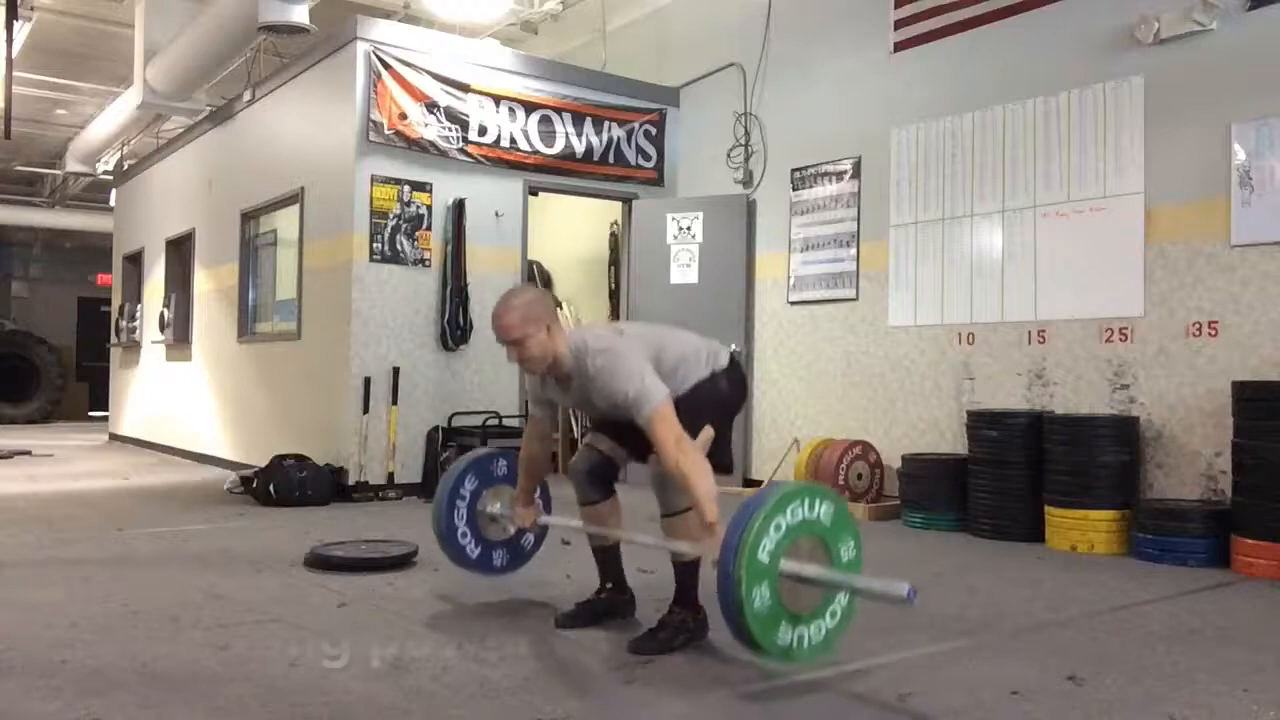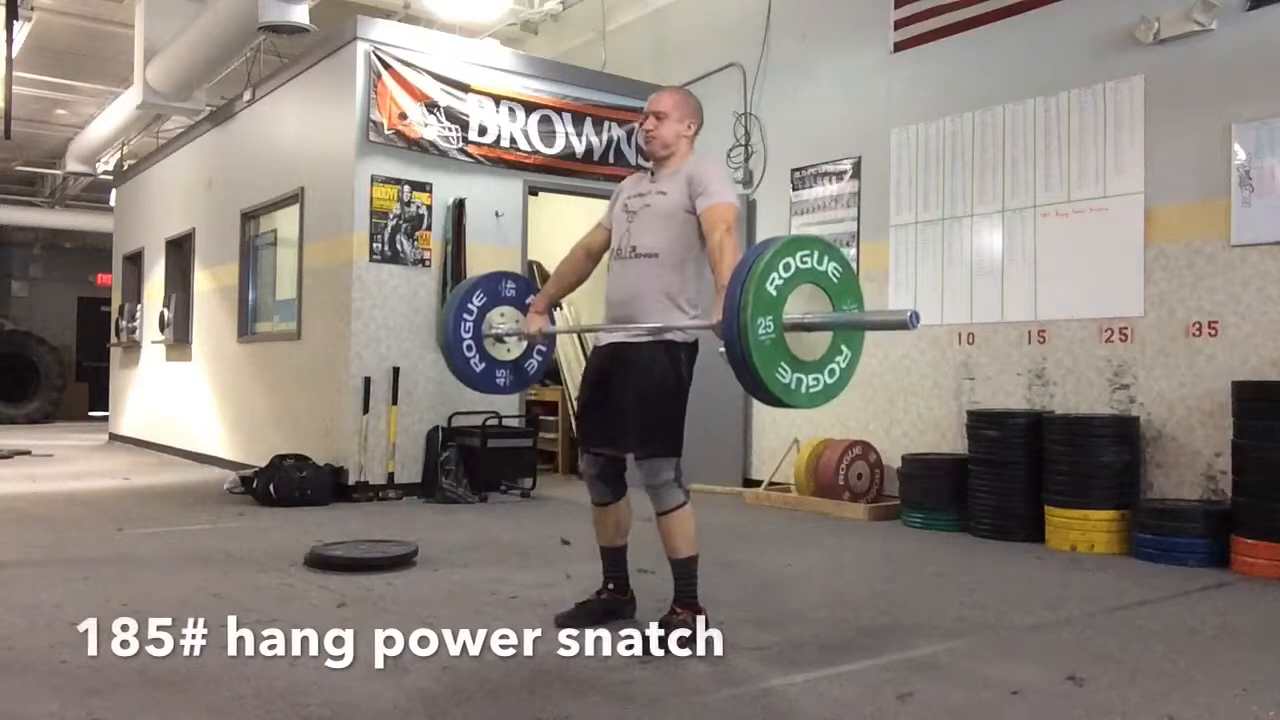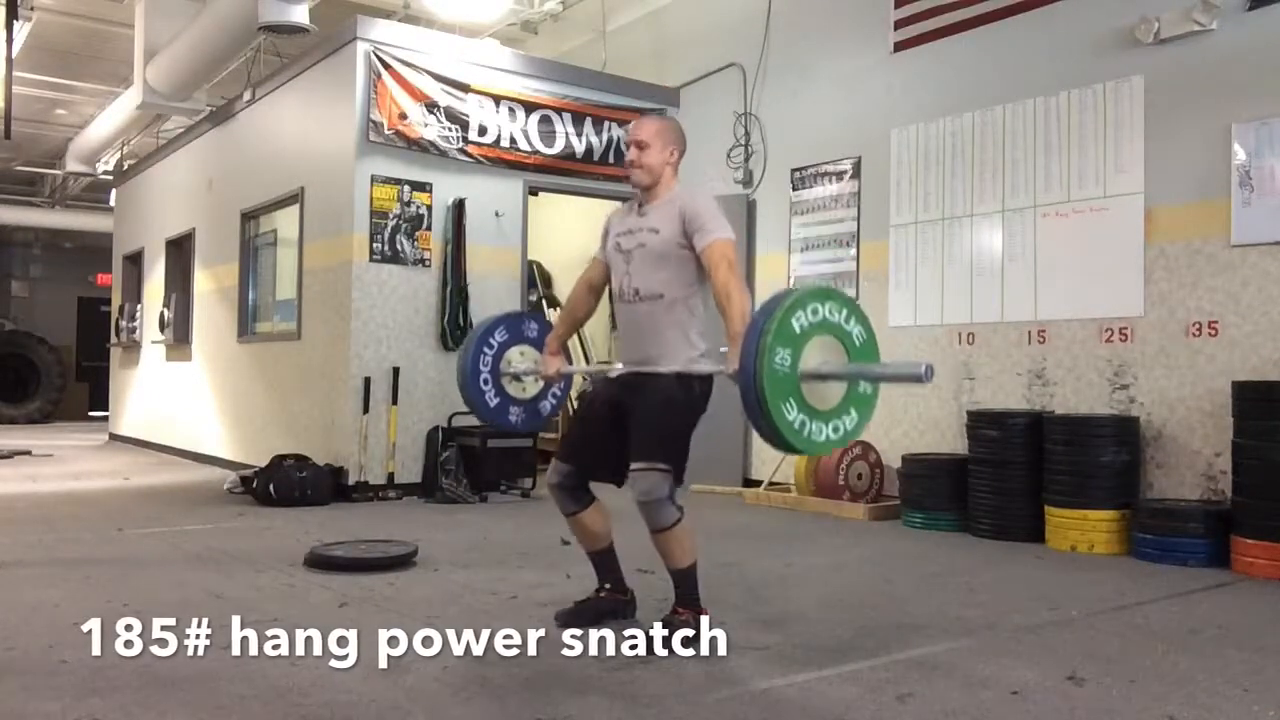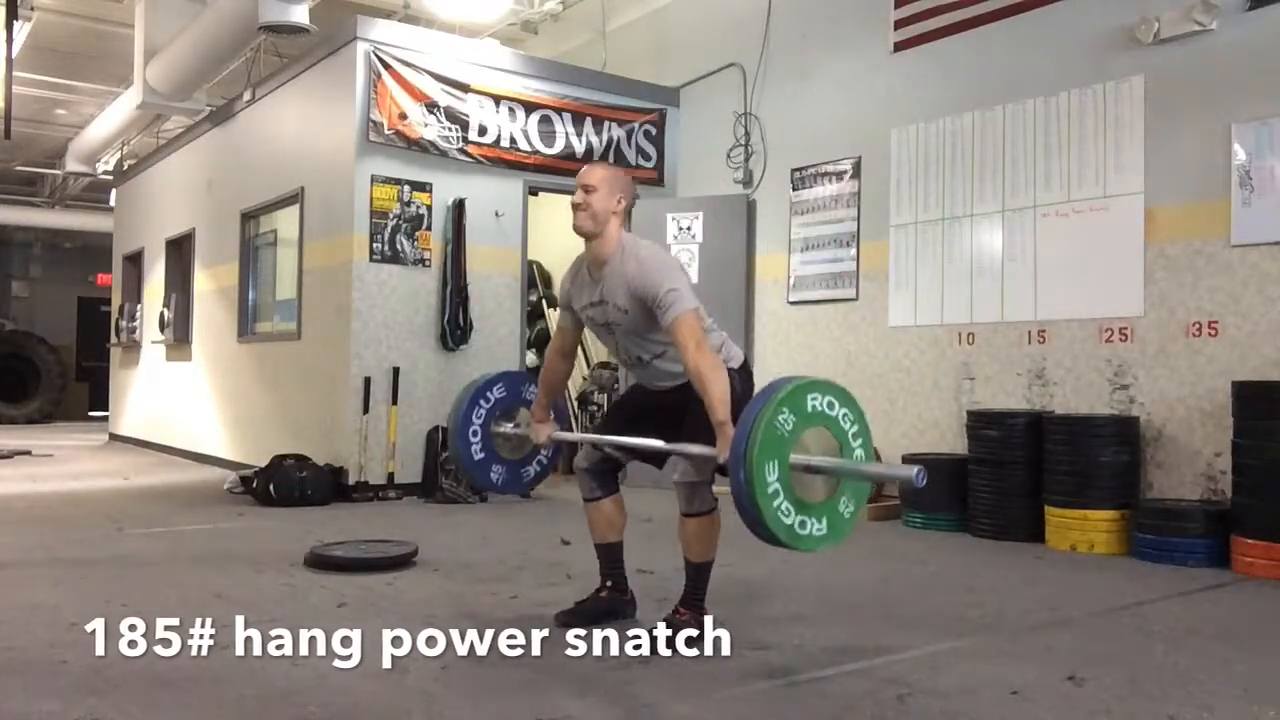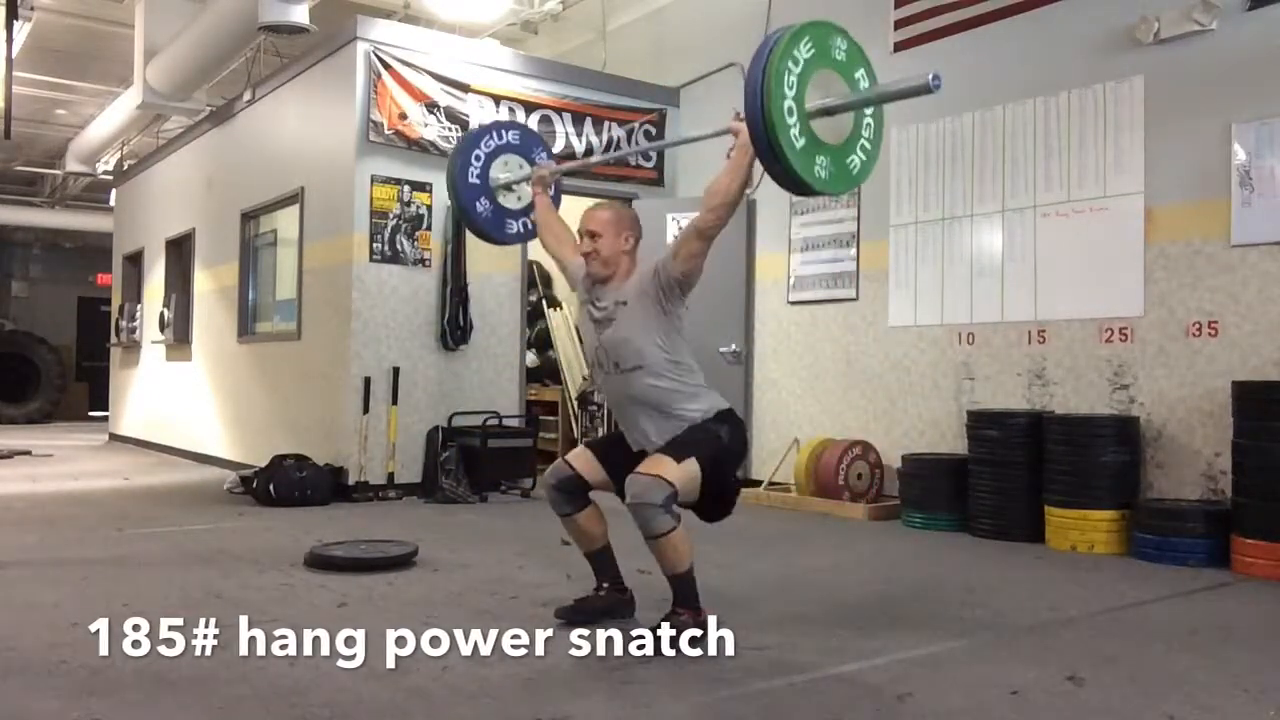
dt=1s
person 1, frame 1
left shoulder: (610, 363)
right shoulder: (543, 376)
left elbow: (676, 449)
right elbow: (536, 442)
left wrist: (713, 530)
right wrist: (524, 502)
left hip: (708, 379)
right hip: (651, 394)
left knee: (667, 473)
right knee: (587, 466)
left ankle: (688, 612)
right ankle: (613, 591)
person 1, frame 2
left shoulder: (703, 177)
right shoulder: (629, 187)
left elbow: (722, 234)
right elbow: (588, 249)
left wrist: (727, 302)
right wrist: (540, 304)
left hip: (661, 344)
right hip: (610, 343)
left knee: (659, 473)
right knee: (598, 469)
left ankle: (688, 609)
right ankle: (616, 591)
person 1, frame 3
left shoulder: (693, 208)
right shoulder: (619, 220)
left elbow: (725, 272)
right elbow: (589, 288)
left wrist: (740, 346)
right wrist: (553, 347)
left hip: (679, 376)
right hip: (623, 375)
left knee: (649, 486)
right knee: (563, 476)
left ankle: (690, 608)
right ankle: (614, 591)
person 1, frame 4
left shoulder: (649, 267)
right shoulder: (575, 279)
left elbow: (697, 353)
right elbow: (561, 352)
left wrist: (727, 435)
right wrist: (540, 415)
left hip: (714, 381)
right hip: (655, 386)
left knee: (688, 475)
right knee: (592, 463)
left ankle: (692, 611)
right ankle: (614, 592)
person 1, frame 5
left shoulder: (657, 287)
right shoulder: (586, 284)
left elbow: (710, 221)
right elbow: (555, 239)
left wrist: (745, 148)
right wrist: (540, 191)
left hip: (706, 428)
right hip: (641, 434)
left knee: (646, 491)
right knee: (562, 479)
left ankle: (690, 613)
right ankle: (613, 591)
